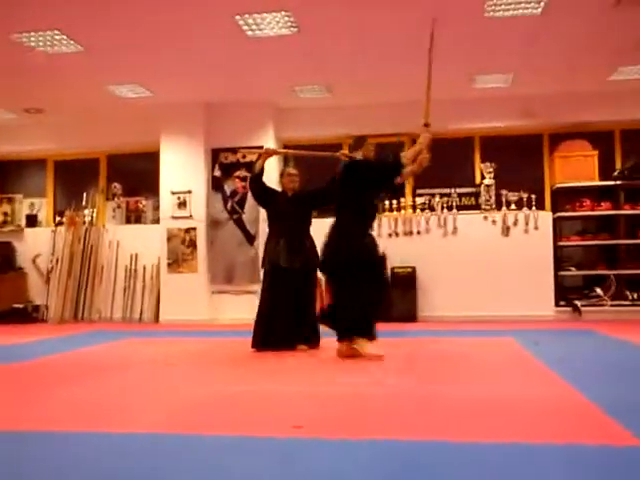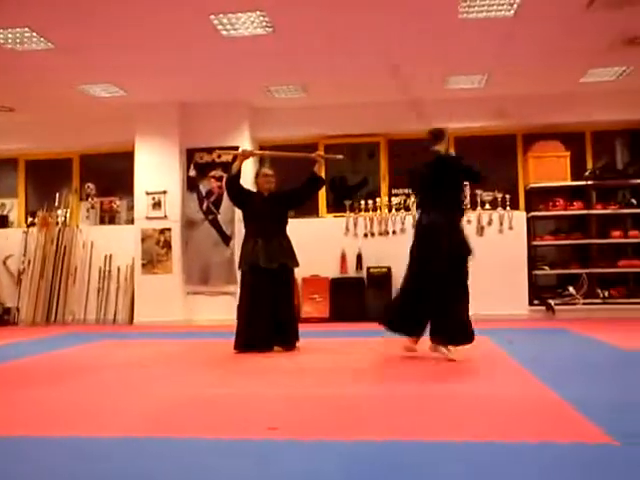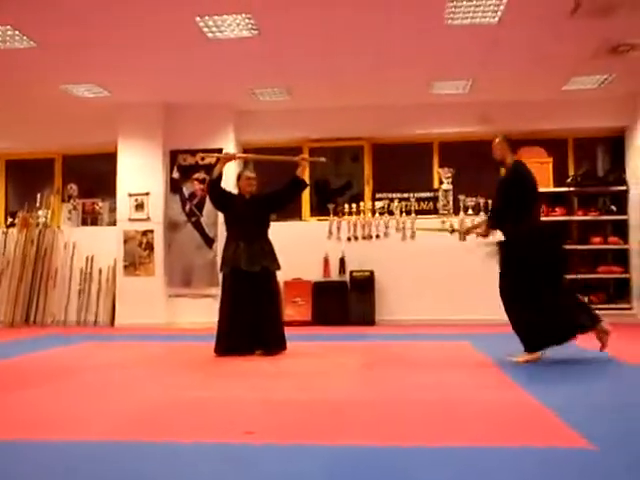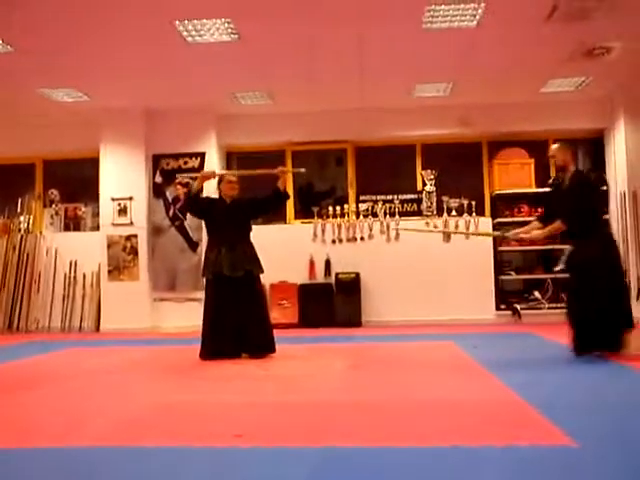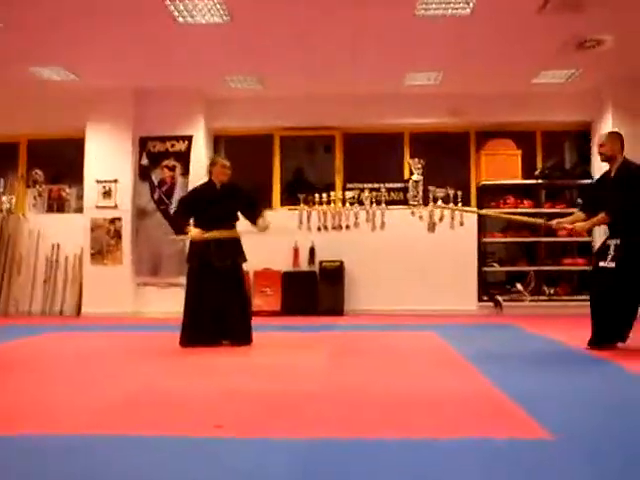
dt=0.3s
person 1, frame 1
left shoulder: (362, 172)
right shoulder: (353, 168)
left elbow: (390, 178)
right elbow: (391, 164)
left wrist: (417, 166)
right wrist: (420, 146)
left hip: (351, 236)
right hip: (350, 236)
left knee: (351, 288)
right knee: (370, 284)
left ankle: (348, 341)
right ankle: (355, 338)
person 1, frame 2
left shoulder: (421, 167)
right shoulder: (449, 163)
right elbow: (474, 176)
left hip: (428, 227)
right hip: (445, 229)
left knee: (418, 283)
right knee: (451, 283)
left ankle: (411, 335)
right ankle: (441, 338)
person 1, frame 3
left shoulder: (512, 177)
right shoulder: (523, 174)
left elbow: (499, 212)
right elbow: (503, 212)
left wrist: (483, 228)
right wrist: (479, 227)
left hip: (526, 241)
right hip: (538, 238)
left knee: (517, 294)
right knee: (551, 290)
left ankle: (533, 347)
right ankle: (595, 324)
person 1, frame 4
left shoulder: (583, 182)
right shoulder: (560, 187)
left elbow: (572, 217)
right elbow: (547, 216)
left wrist: (543, 234)
right wrist: (521, 231)
left hip: (597, 244)
right hip: (584, 246)
left knee: (599, 293)
right ankle: (610, 342)
person 1, frame 5
right shoulder: (605, 179)
left elbow: (620, 209)
right elbow: (589, 207)
left wrist: (588, 225)
right wrist: (566, 221)
right hip: (618, 240)
right knee: (603, 286)
right ankle: (607, 336)
person 2, frame 1
left shoulder: (307, 198)
right shoulder: (272, 197)
left elbow: (331, 189)
right elbow: (255, 183)
right wrist: (262, 160)
left hip: (303, 253)
right hip: (278, 253)
left knee: (304, 298)
right knee: (275, 298)
left ankle: (303, 339)
right ankle: (271, 340)
person 2, frame 2
left shoulder: (283, 198)
right shoulder: (248, 199)
left elbow: (308, 188)
right elbow: (232, 185)
left wrist: (318, 165)
right wrist: (239, 161)
left hip: (280, 253)
right hip: (255, 254)
left knee: (282, 299)
right knee: (254, 299)
left ankle: (283, 340)
right ankle: (253, 342)
person 2, frame 3
left shoulder: (265, 201)
right shoulder: (229, 201)
left elbow: (289, 191)
right elbow: (213, 189)
left wrist: (301, 168)
right wrist: (221, 165)
left hip: (261, 256)
right hip: (237, 257)
left knee: (266, 302)
right knee: (235, 303)
left ankle: (266, 344)
right ankle: (234, 345)
person 2, frame 4
left shoulder: (246, 205)
right shoulder: (210, 205)
left elbow: (271, 202)
right elbow: (192, 203)
left wrist: (281, 181)
right wrist: (199, 182)
left hip: (244, 260)
right hip: (219, 262)
left knee: (252, 304)
right knee: (219, 307)
left ankle: (252, 347)
right ankle: (218, 349)
person 2, frame 5
left shoulder: (235, 192)
right shoulder: (198, 193)
left elbow: (250, 207)
right elbow: (180, 214)
left wrist: (259, 219)
right wrist: (189, 229)
left hip: (229, 247)
right hip: (203, 250)
left knee: (233, 292)
right knee: (200, 294)
left ankle: (235, 334)
right ankle: (198, 336)
person 3, frame 1
left shoulder: (250, 195)
right shoulder: (217, 194)
left elbow: (250, 220)
right elbow: (215, 215)
left hip: (244, 246)
right hip: (221, 248)
left knee: (243, 284)
right knee: (220, 283)
person 3, frame 2
left shoulder: (227, 195)
right shoulder: (193, 193)
left elbow: (226, 220)
right elbow: (191, 216)
left hip: (219, 248)
right hip: (197, 248)
left knee: (219, 284)
right knee: (196, 285)
person 3, frame 3
left shoulder: (210, 198)
right shoulder: (175, 195)
left elbow: (209, 222)
right elbow: (174, 218)
left wrist: (207, 200)
left hip: (202, 250)
right hip: (180, 251)
left knee: (202, 286)
right knee: (178, 285)
person 3, frame 4
right shoulder: (160, 199)
left elbow: (194, 226)
right elbow: (157, 222)
left hip: (186, 256)
right hip: (164, 255)
left knee: (187, 291)
right knee: (163, 290)
person 3, frame 5
left shoulder: (181, 184)
right shoulder: (145, 182)
right elbow: (142, 206)
left wrist: (179, 179)
left hip: (171, 242)
right hip: (148, 240)
left knee: (171, 276)
right knee: (146, 277)
